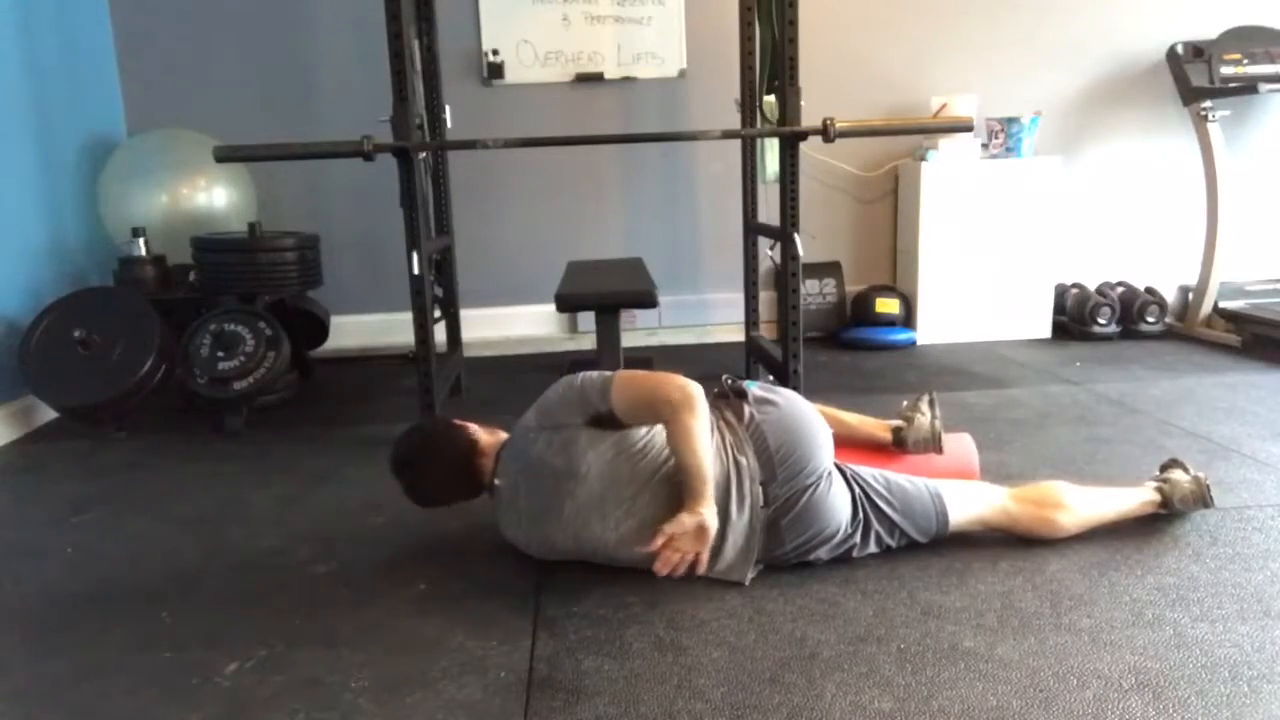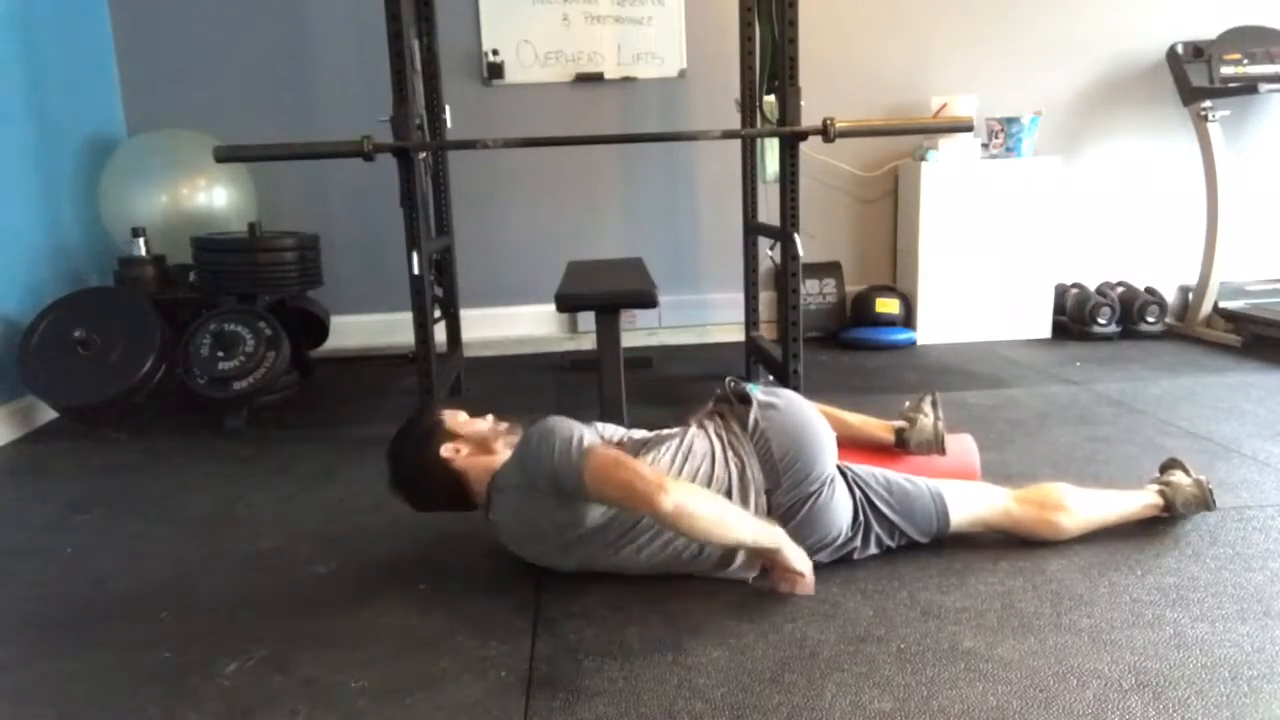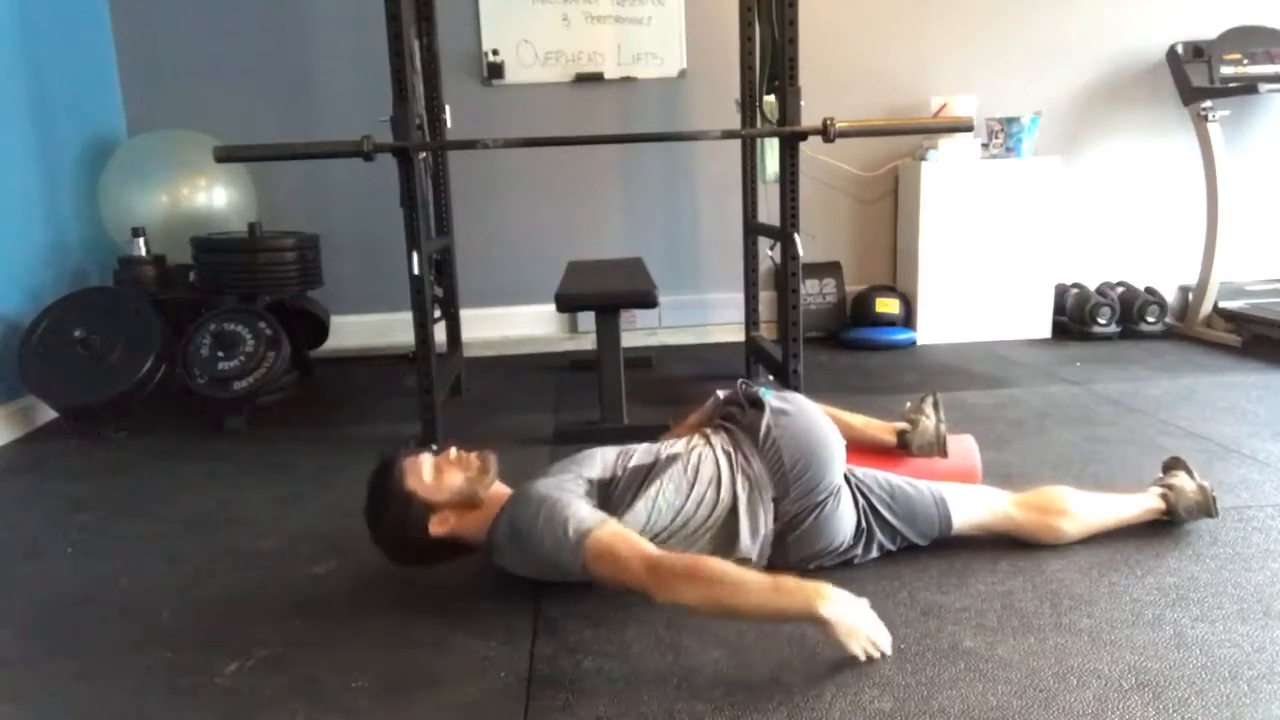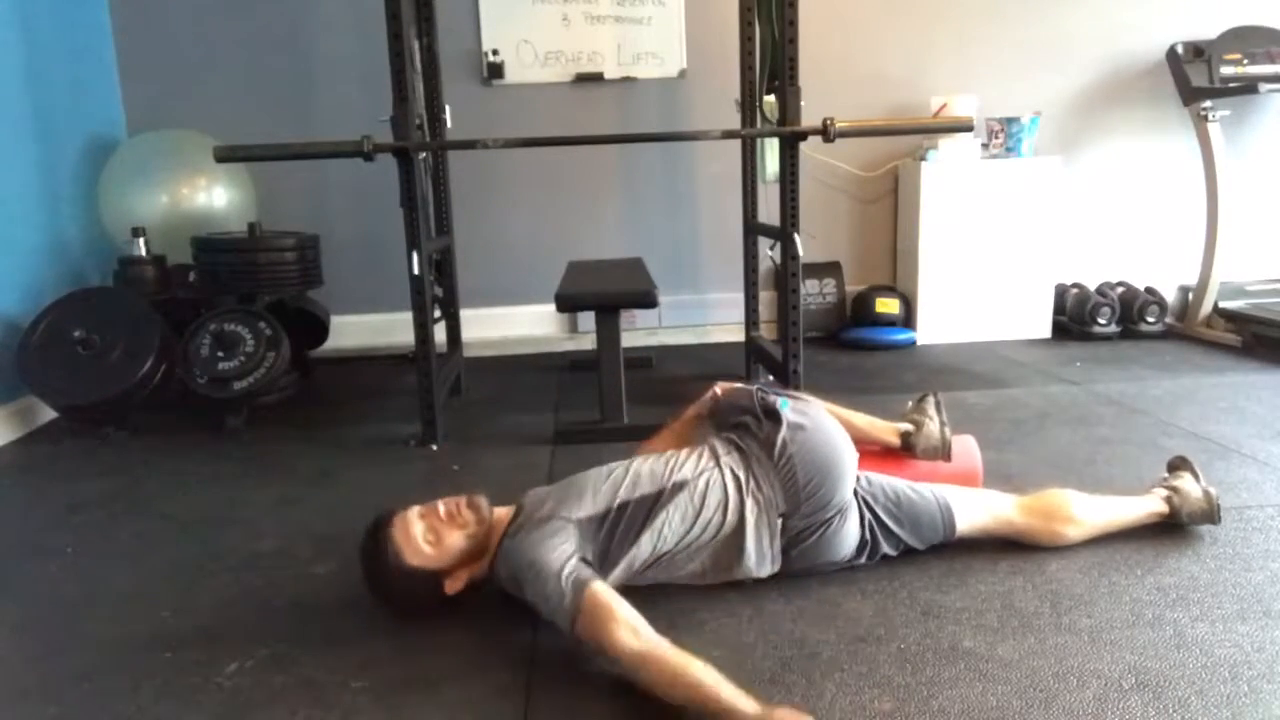
dt=0.5s
person 1, frame 1
left shoulder: (519, 529)
right shoulder: (551, 414)
right elbow: (682, 394)
right wrist: (702, 502)
left hip: (777, 511)
right hip: (785, 489)
person 1, frame 2
left shoulder: (514, 532)
right shoulder: (537, 446)
right elbow: (655, 494)
right wrist: (772, 540)
right hip: (805, 518)
left ankle: (925, 442)
person 1, frame 3
left shoulder: (522, 533)
right shoulder: (538, 516)
right elbow: (661, 576)
left wrist: (694, 419)
right wrist: (816, 602)
right hip: (803, 520)
right knee: (1008, 510)
left ankle: (934, 443)
right ankle: (1162, 496)
person 1, frame 4
left shoulder: (529, 527)
right shoulder: (535, 562)
right elbow: (637, 650)
left wrist: (697, 411)
left hip: (783, 460)
right hip: (809, 529)
right knee: (1006, 513)
